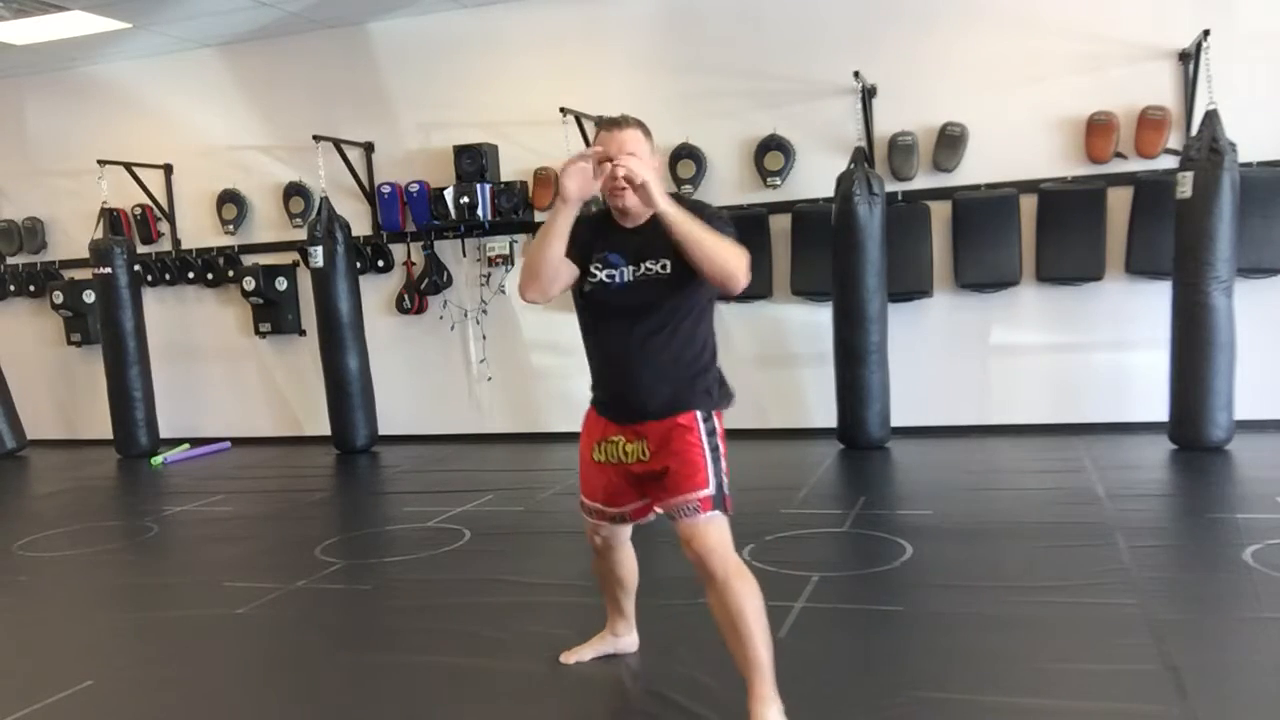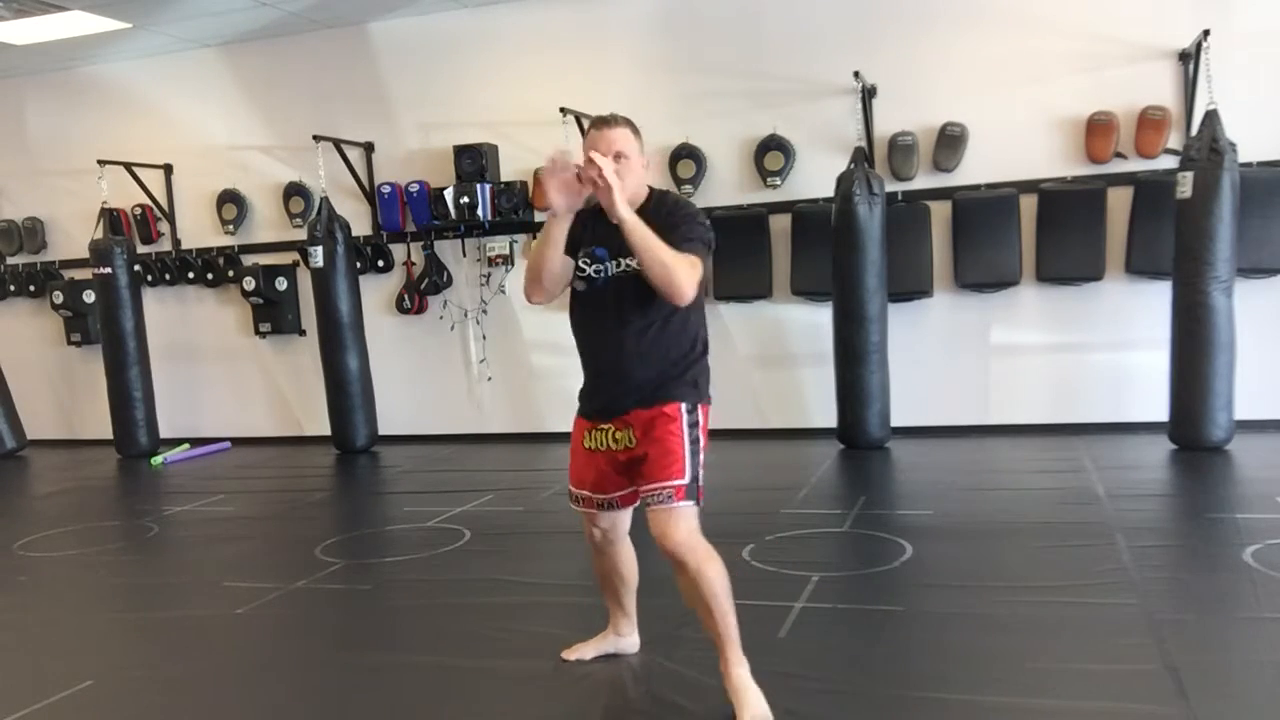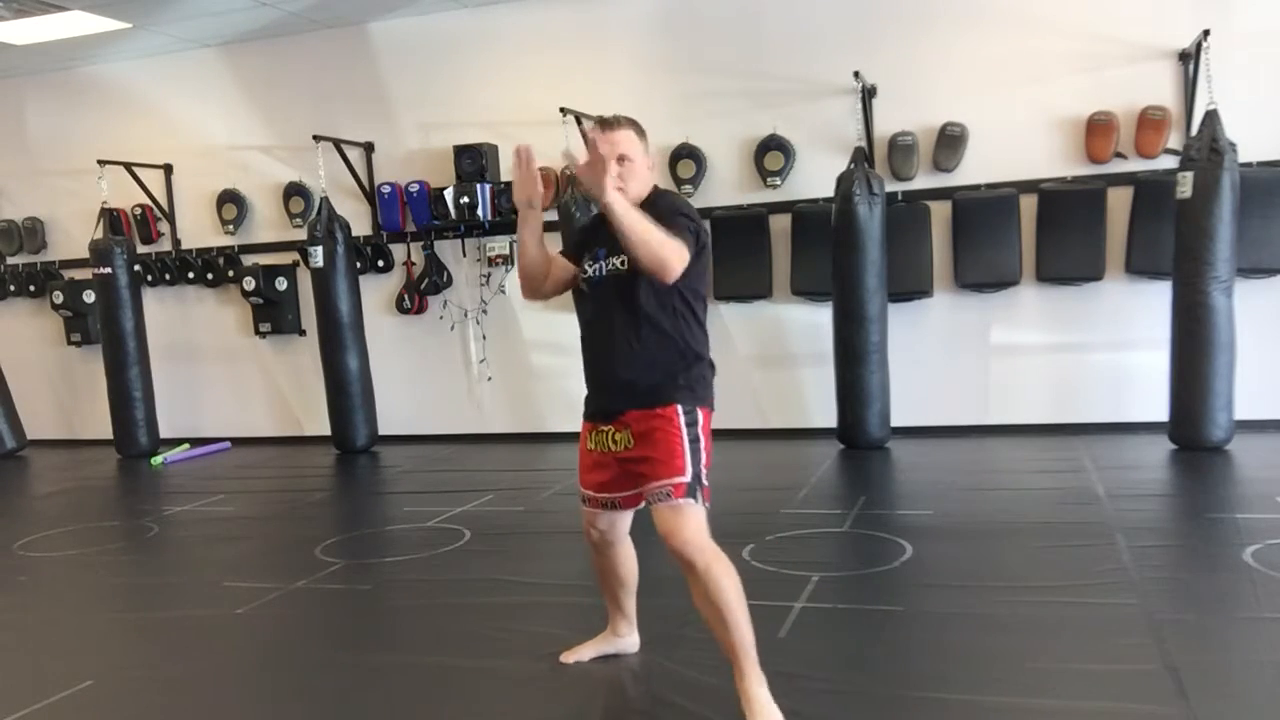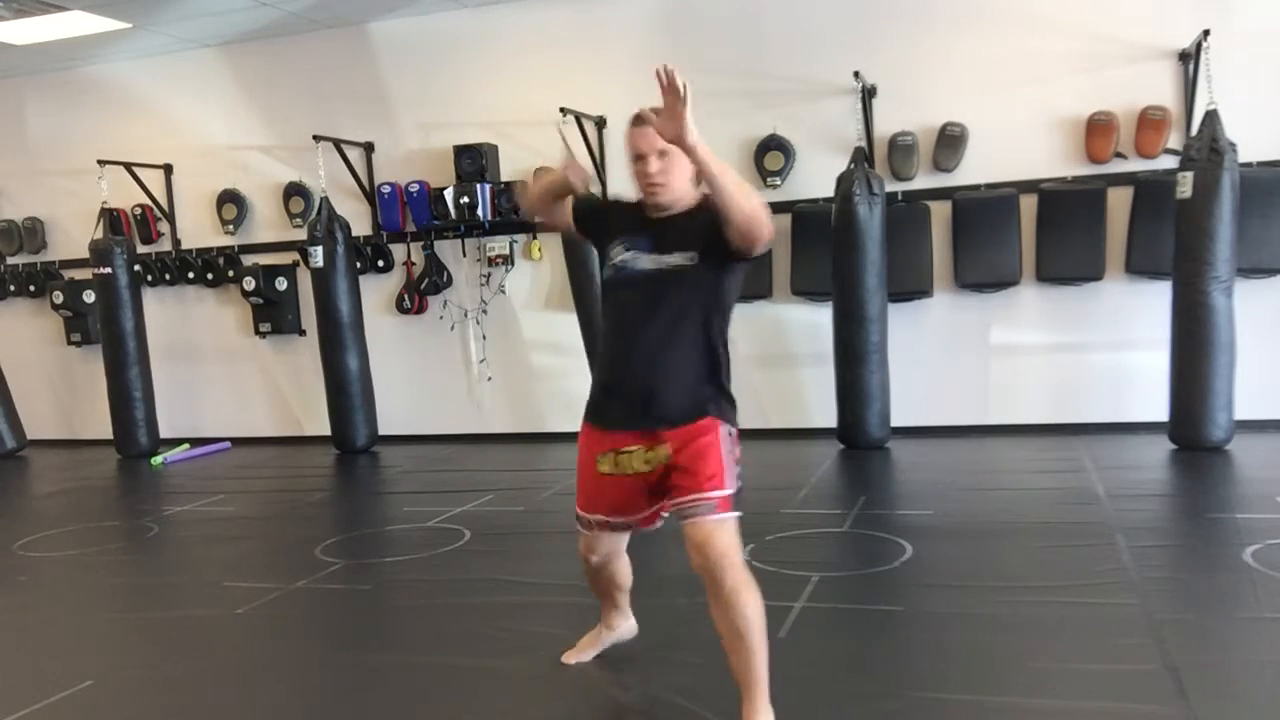
dt=0.2s
person 1, frame 1
left shoulder: (692, 215)
right shoulder: (587, 230)
left elbow: (735, 276)
right elbow: (533, 289)
left wrist: (658, 203)
right wrist: (565, 207)
left hip: (684, 412)
right hip: (611, 415)
left knee: (709, 549)
right knee: (604, 533)
right ankle: (620, 630)
person 1, frame 2
left shoulder: (677, 215)
right shoulder: (584, 226)
left elbow: (681, 289)
right elbow: (538, 290)
left wrist: (619, 209)
right wrist: (560, 216)
left hip: (670, 401)
right hip: (602, 406)
left knee: (676, 536)
right knee: (601, 527)
left ankle: (736, 666)
right ankle: (622, 629)
person 1, frame 3
left shoulder: (668, 217)
right shoulder: (595, 230)
left elbow: (666, 264)
right elbow: (536, 284)
left wrist: (620, 197)
right wrist: (527, 210)
left hip: (671, 407)
right hip: (609, 410)
left knee: (686, 540)
right knee: (603, 527)
right ankle: (622, 630)
person 1, frame 4
left shoulder: (722, 222)
right shoulder: (615, 221)
left elbow: (761, 229)
right elbow: (539, 209)
left wrist: (695, 151)
right wrist: (558, 181)
left hip: (697, 422)
right hip: (615, 423)
left knee: (718, 558)
right knee: (599, 549)
right ankle: (617, 618)
